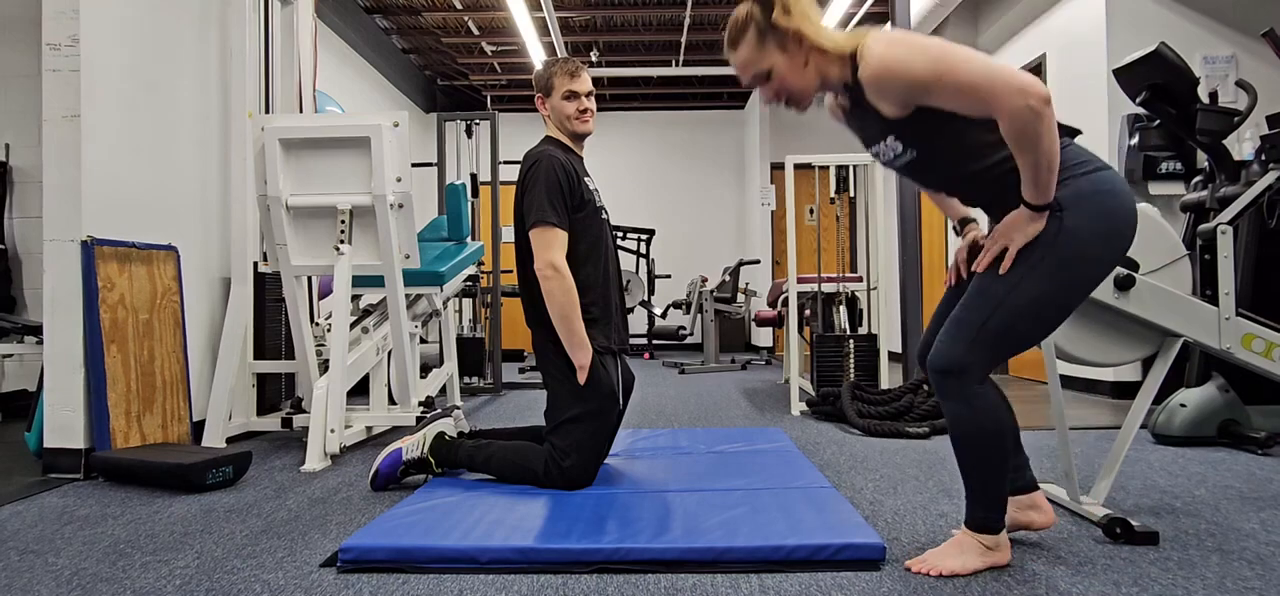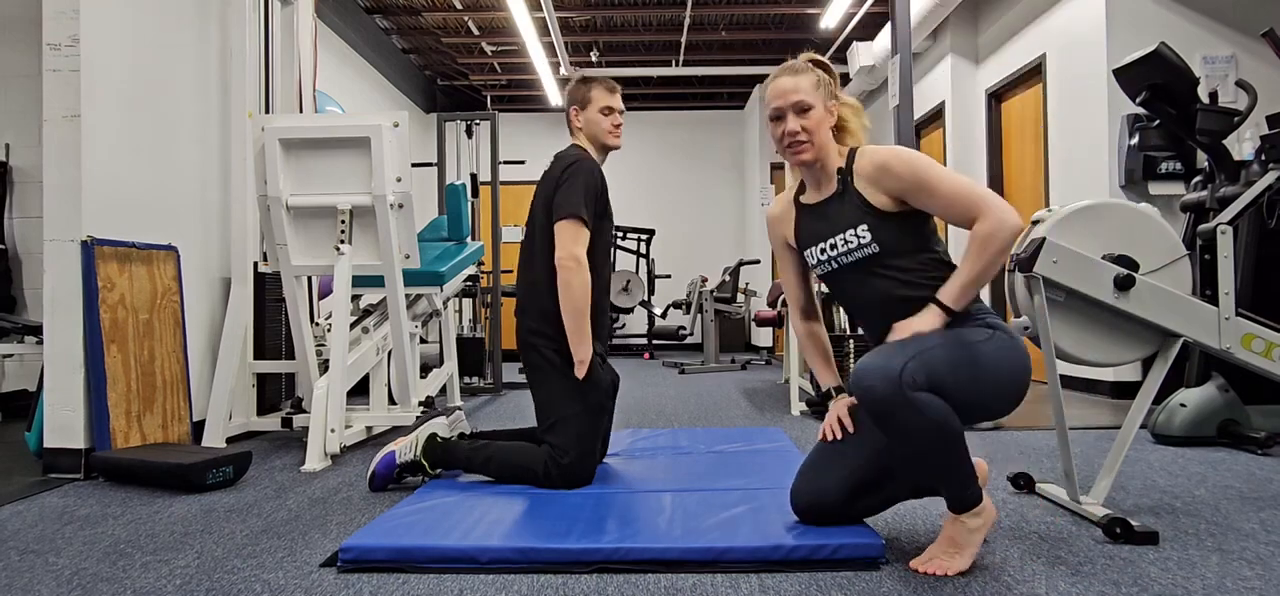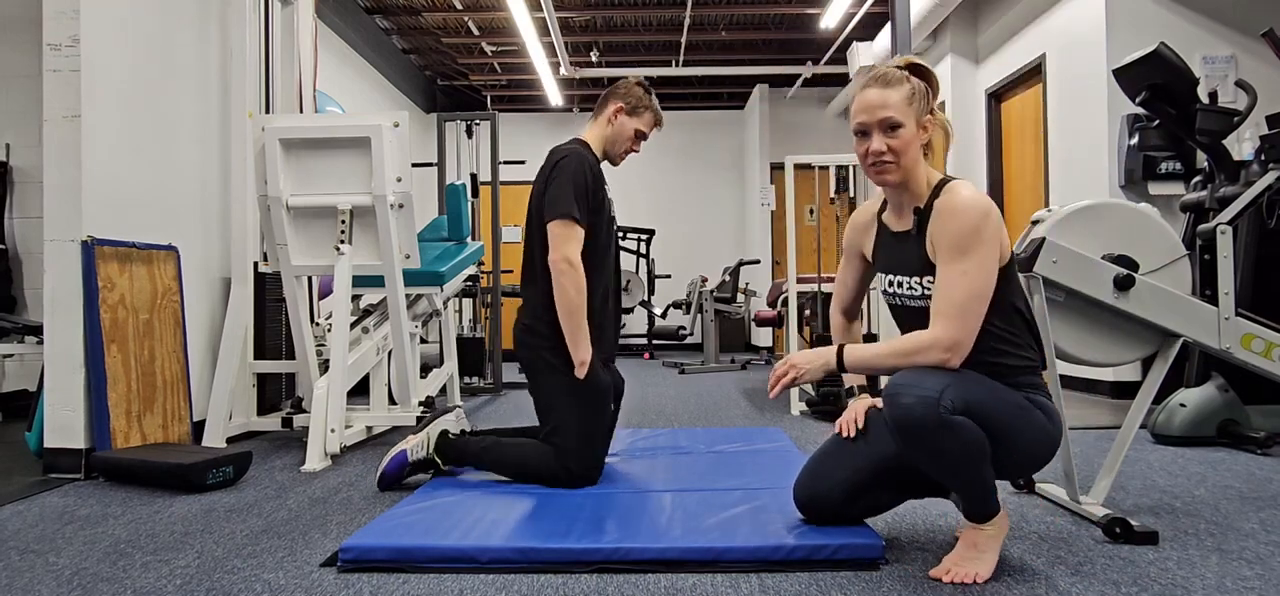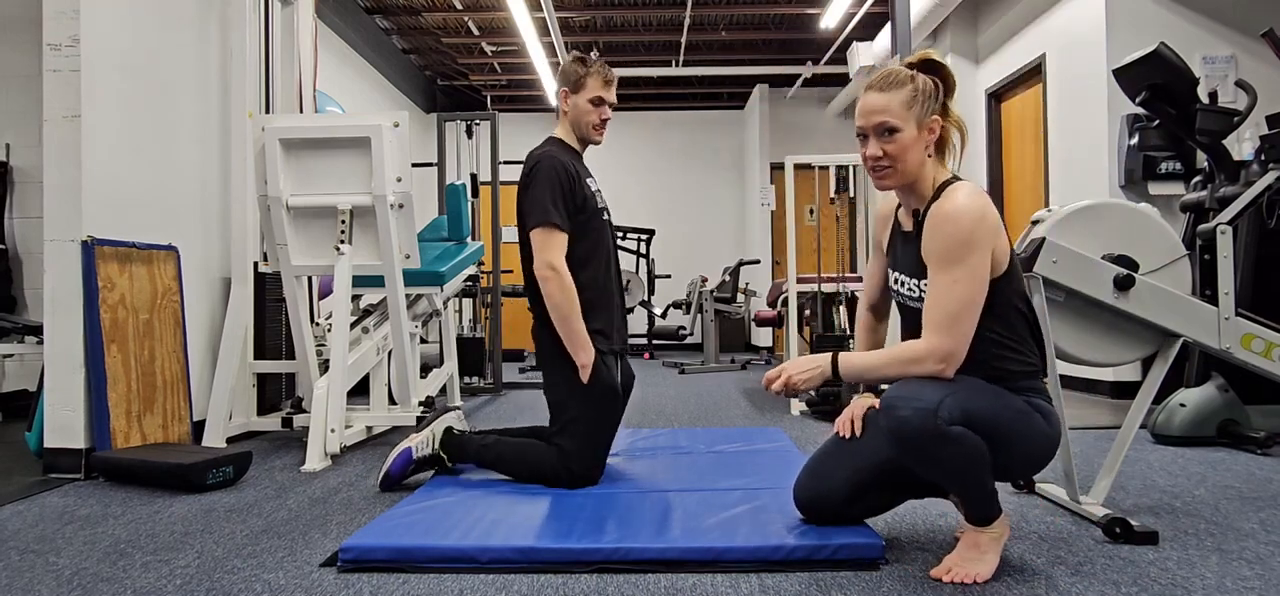
dt=1s
person 1, frame 1
left shoulder: (883, 62)
right shoulder: (842, 98)
left elbow: (1028, 97)
left wrist: (1034, 208)
right wrist: (965, 224)
left hip: (1079, 202)
right hip: (1027, 207)
left knee: (957, 361)
right knee: (940, 356)
left ankle: (987, 534)
right ankle: (1021, 498)
person 1, frame 2
left shoulder: (882, 166)
right shoulder: (782, 216)
left elbow: (1000, 221)
right elbow: (805, 316)
left wrist: (940, 308)
right wrist: (835, 393)
left hip: (979, 351)
right hip: (903, 367)
left knee: (879, 379)
right knee: (814, 501)
left ankle: (969, 508)
right ankle: (950, 468)
person 1, frame 3
left shoulder: (963, 207)
right shoulder: (867, 221)
left elbow: (948, 345)
right elbow: (843, 312)
left wrist: (833, 359)
right wrist: (857, 391)
left hip: (1016, 411)
right hip: (934, 404)
left knee: (915, 394)
right knee: (817, 497)
left ankle: (986, 518)
right ankle: (960, 475)
person 1, frame 4
left shoulder: (961, 210)
right shoulder: (888, 214)
left elbow: (941, 355)
right elbow: (871, 309)
left wrist: (830, 365)
right wrist: (863, 390)
left hip: (1014, 413)
right hip: (936, 405)
left knee: (913, 405)
right knee: (817, 497)
left ankle: (988, 522)
right ankle: (961, 477)
person 2, frame 1
left shoulder: (571, 165)
right shoulder: (550, 165)
right elbow: (550, 266)
right wrist: (583, 356)
left hip: (596, 344)
right hip: (580, 349)
left knee: (582, 450)
right knee: (571, 469)
left ankle: (456, 435)
right ankle: (436, 447)
person 2, frame 2
left shoulder: (576, 169)
right shoulder: (581, 169)
right elbow: (570, 261)
right wrist: (582, 354)
left hip: (566, 341)
right hip: (562, 344)
left knee: (587, 450)
right knee: (570, 467)
left ankle: (457, 438)
right ankle: (433, 449)
person 2, frame 3
left shoulder: (585, 167)
right shoulder: (575, 164)
right elbow: (563, 261)
left wrist: (591, 351)
right wrist: (582, 354)
left hip: (573, 344)
right hip: (560, 346)
left knee: (582, 447)
right knee: (578, 466)
left ankle: (460, 437)
right ankle: (445, 445)
person 2, frame 4
left shoulder: (575, 166)
right shoulder: (551, 166)
right elbow: (550, 268)
right wrist: (585, 355)
left hip: (601, 344)
right hip: (579, 349)
left knee: (579, 449)
right knee: (577, 468)
left ankle: (457, 436)
right ankle: (449, 442)
